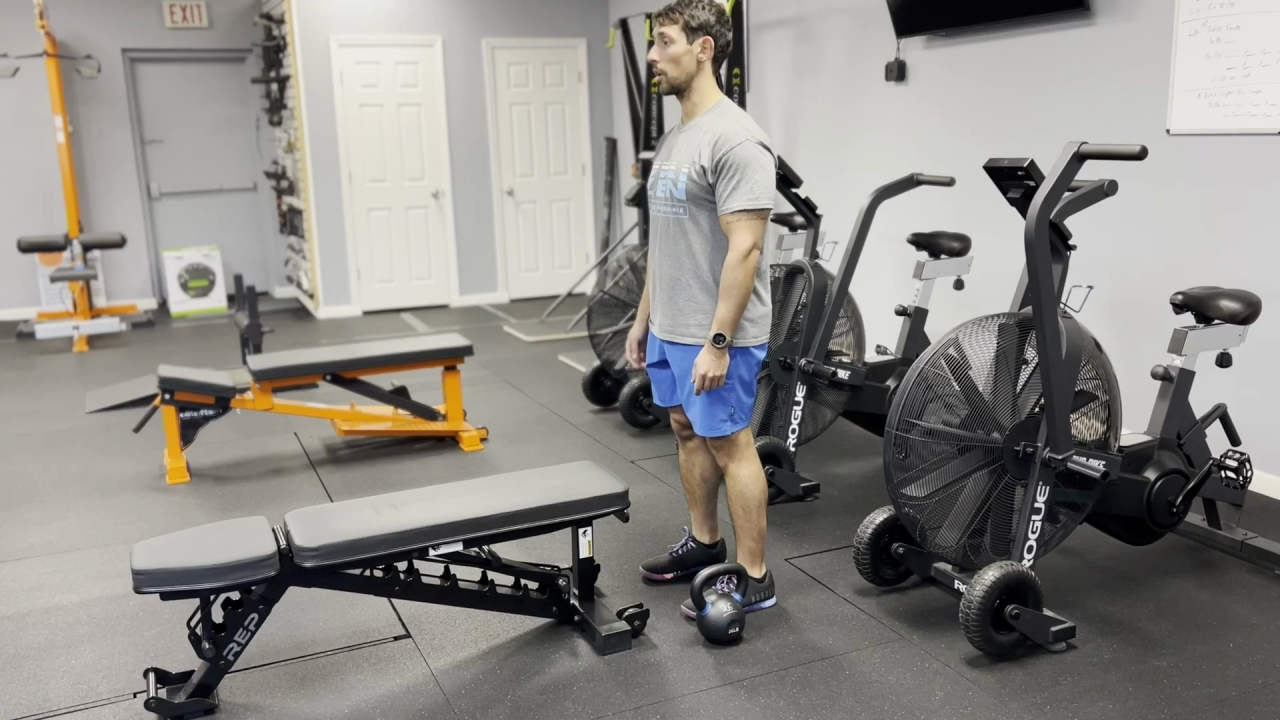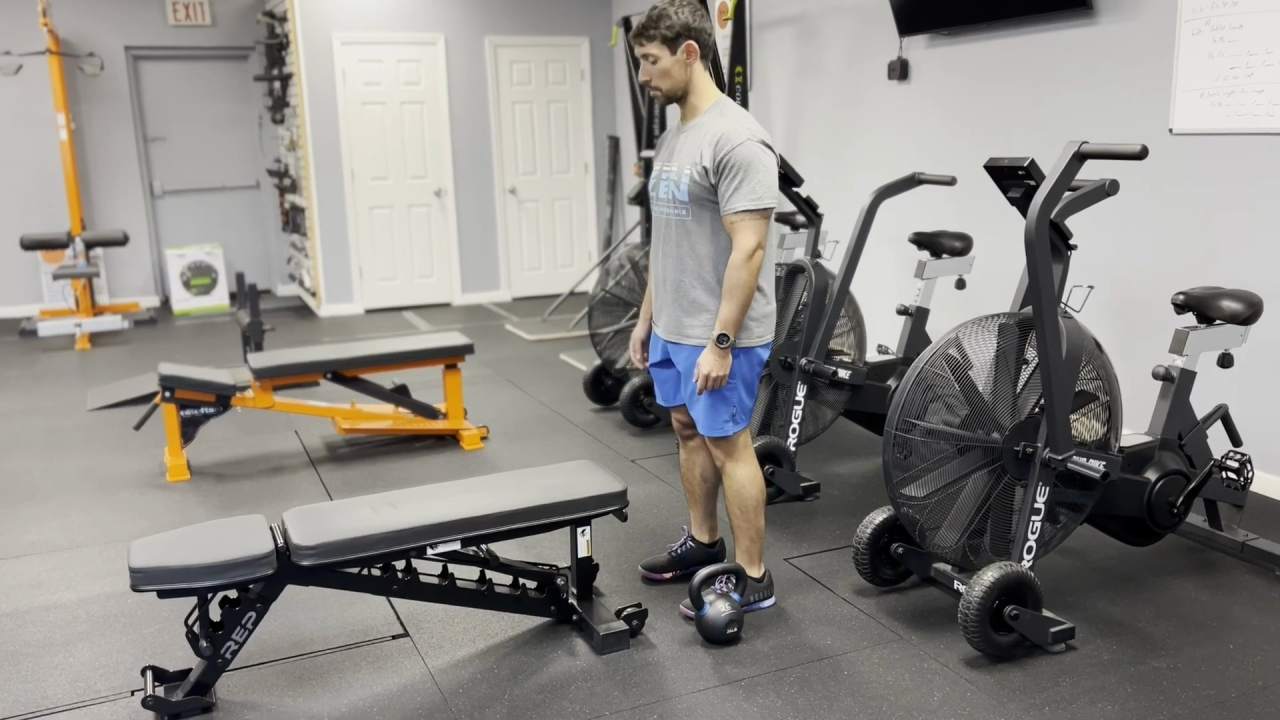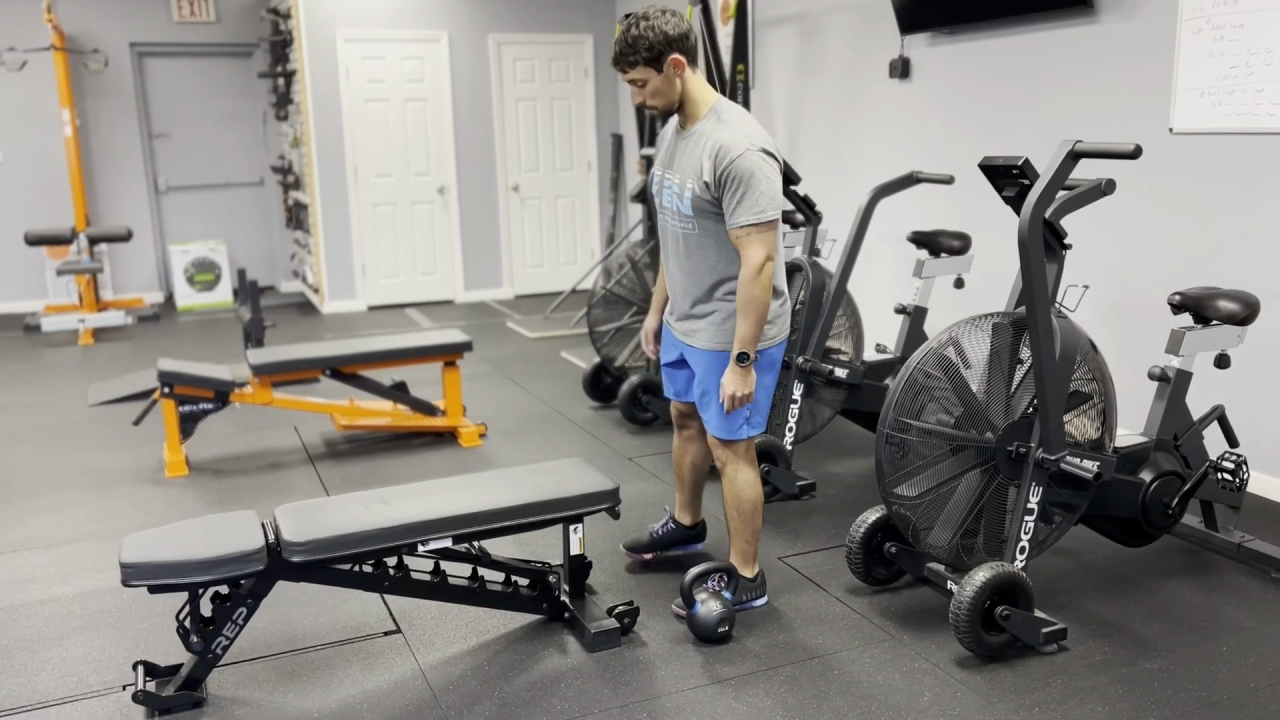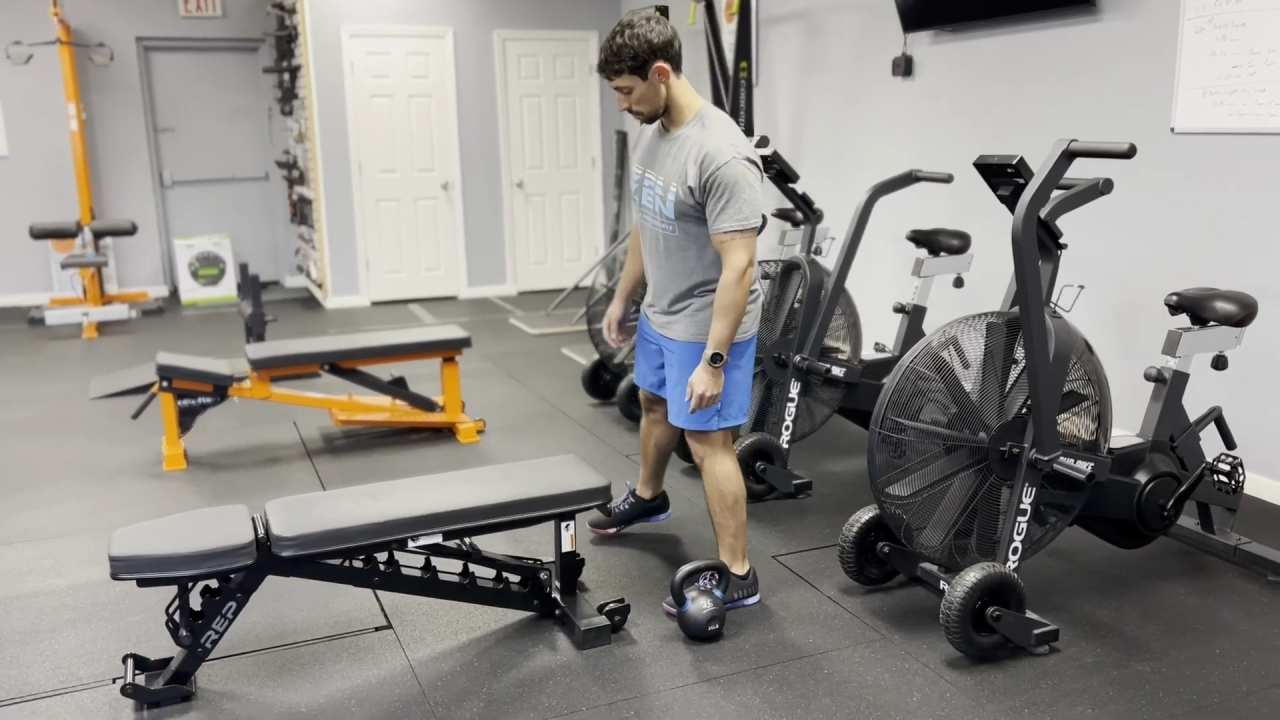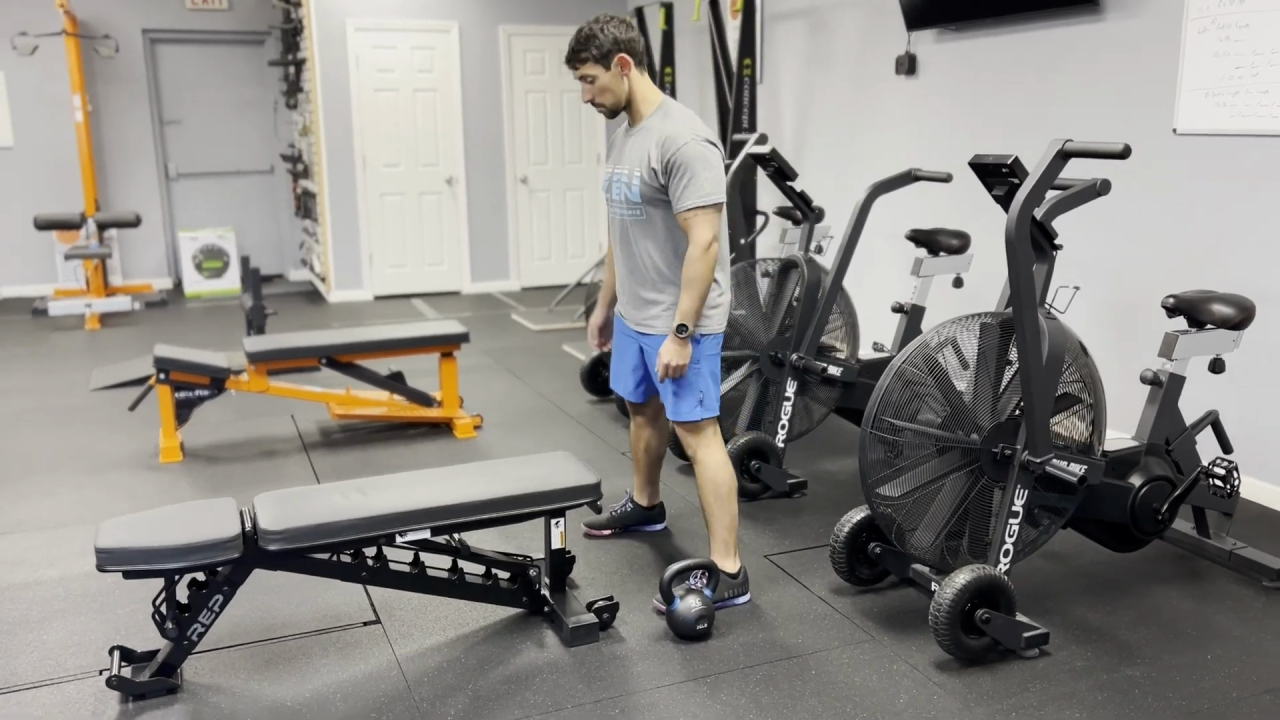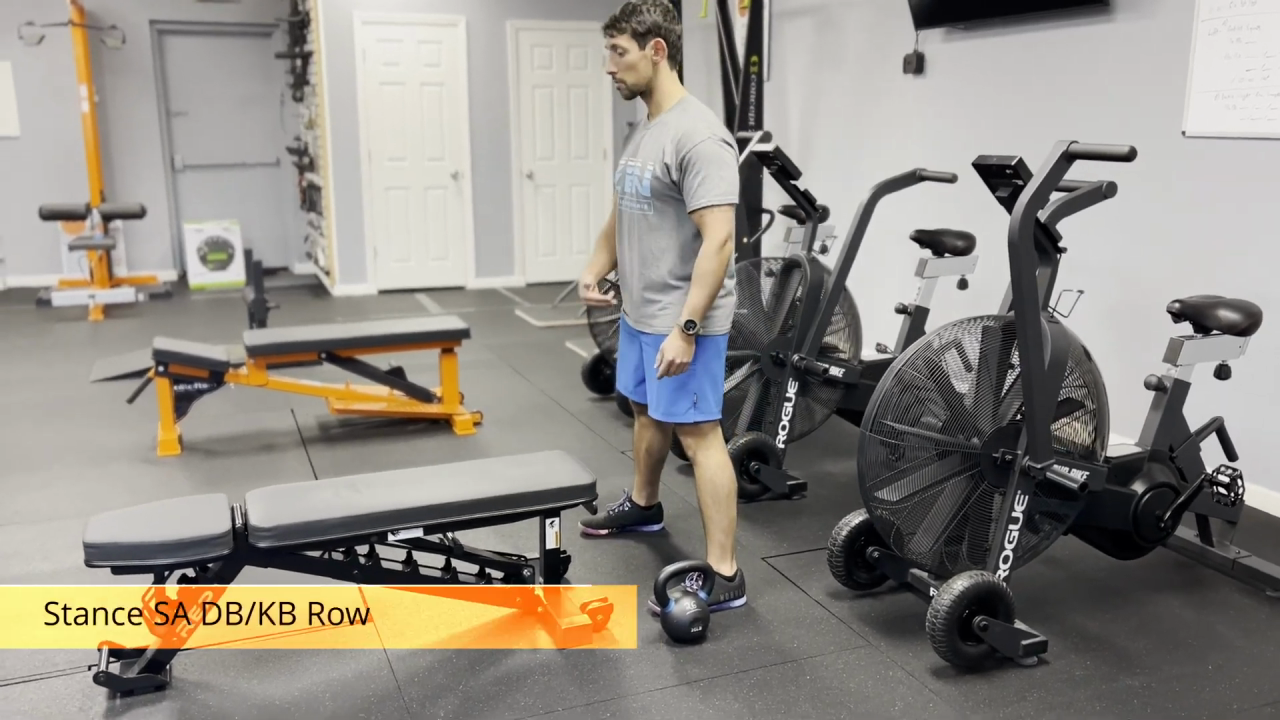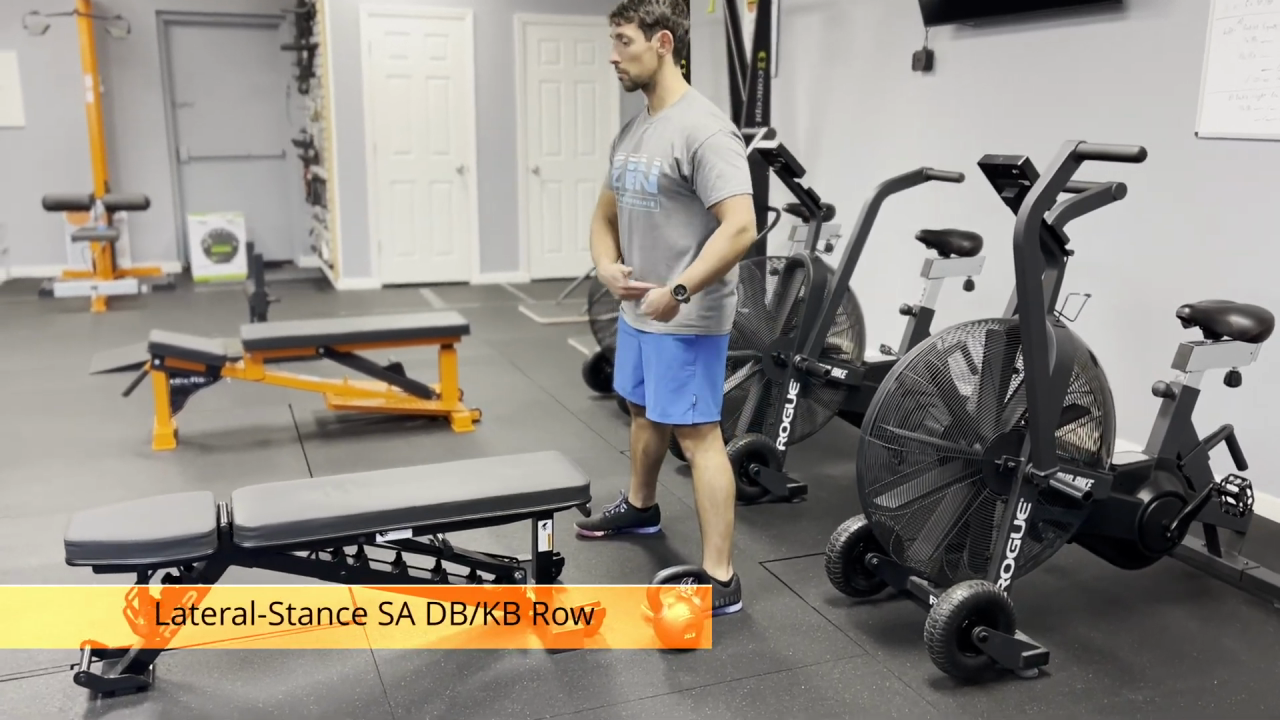
dt=0.5s
person 1, frame 1
left shoulder: (735, 141)
right shoulder: (675, 138)
left elbow: (744, 249)
left wrist: (718, 342)
right wrist: (644, 316)
left hip: (712, 335)
right hip: (670, 328)
left knee: (728, 445)
right knee: (688, 433)
left ankle: (753, 578)
right ankle: (703, 542)
person 1, frame 2
left shoulder: (736, 139)
right shoulder: (673, 137)
left elbow: (748, 249)
left wrist: (721, 342)
right wrist: (647, 316)
left hip: (717, 333)
right hip: (674, 327)
left knee: (726, 445)
right knee: (689, 432)
left ankle: (752, 578)
right ankle: (702, 541)
person 1, frame 3
left shoulder: (738, 149)
right shoulder: (672, 132)
left elbow: (758, 261)
left wrist: (742, 360)
right wrist: (657, 309)
left hip: (730, 331)
right hip: (686, 322)
left knee: (728, 447)
right knee: (685, 418)
left ankle: (745, 578)
right ankle: (685, 524)
person 1, frame 4
left shoulder: (721, 154)
right shoulder: (651, 131)
left elbow: (738, 266)
left wrist: (713, 360)
right wrist: (621, 297)
left hip: (705, 323)
right hip: (660, 313)
left knee: (708, 442)
right knee: (654, 404)
left ankle: (737, 575)
right ankle: (648, 495)
person 1, frame 5
left shoulder: (683, 139)
right shoulder: (624, 134)
left elbow: (705, 241)
left wrist: (680, 333)
right wrist: (604, 304)
left hip: (680, 321)
right hip: (634, 314)
left knee: (697, 432)
right knee: (643, 410)
left ankle: (727, 572)
right ankle: (645, 504)
person 1, frame 6
left shoulder: (698, 136)
right shoulder: (643, 131)
left elbow: (718, 240)
right elbow: (622, 219)
left wrist: (686, 329)
right wrist: (593, 268)
left hip: (683, 321)
right hip: (639, 313)
left knee: (699, 436)
right knee: (647, 411)
left ankle: (724, 575)
right ankle: (643, 504)
person 1, frame 7
left shoulder: (703, 129)
right shoulder: (632, 130)
left elbow: (741, 227)
right elbow: (607, 213)
left wrist: (678, 290)
right wrist: (607, 265)
left hip: (687, 320)
right hip: (639, 310)
left knee: (697, 436)
right knee: (643, 410)
left ankle: (719, 579)
right ankle: (639, 507)
